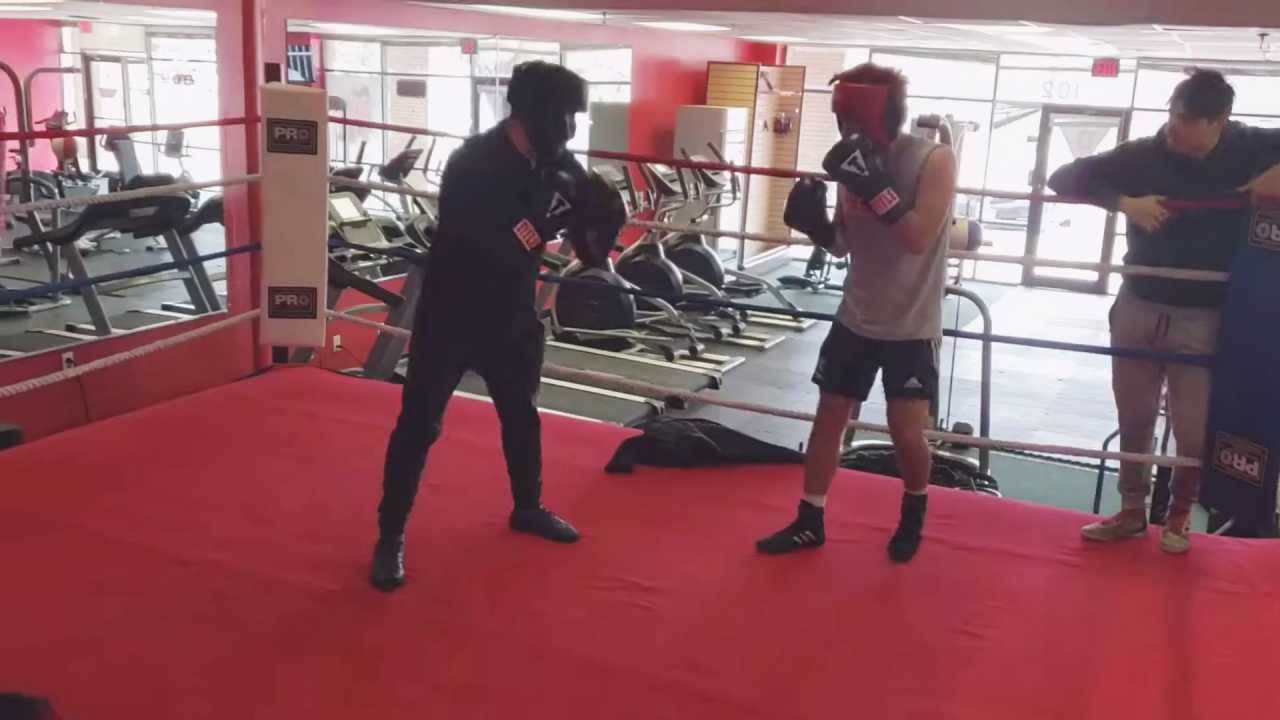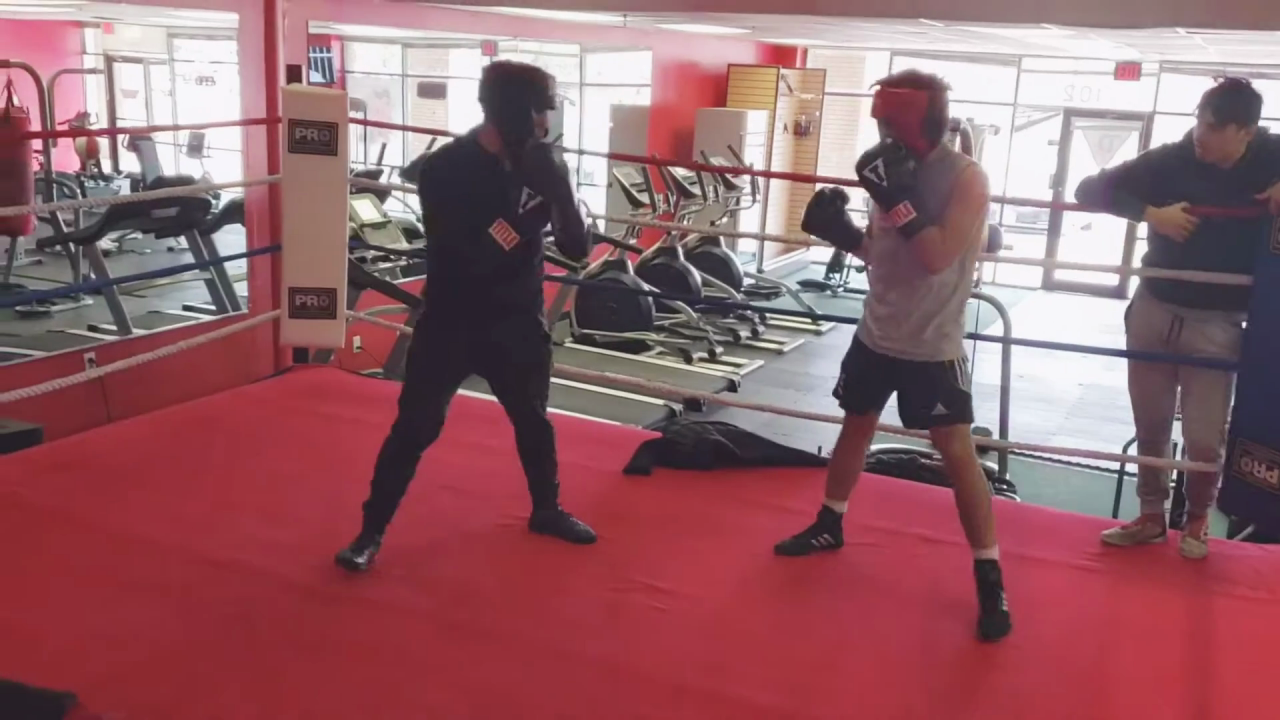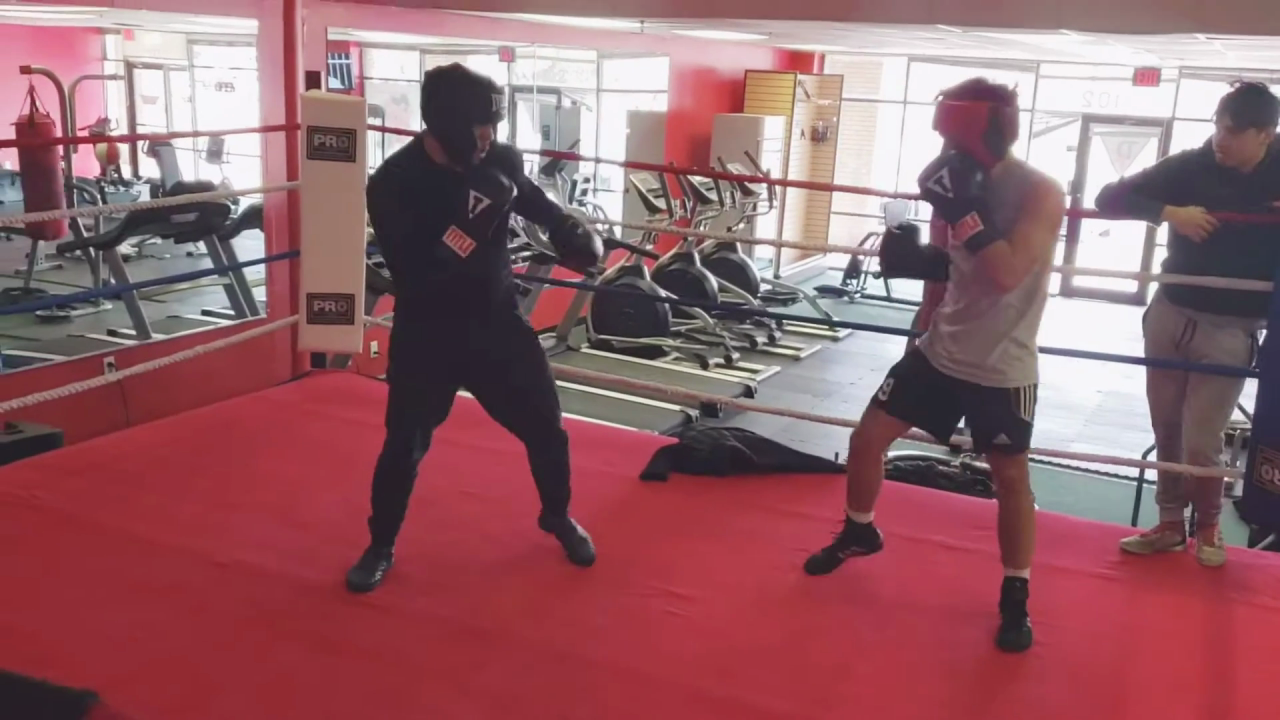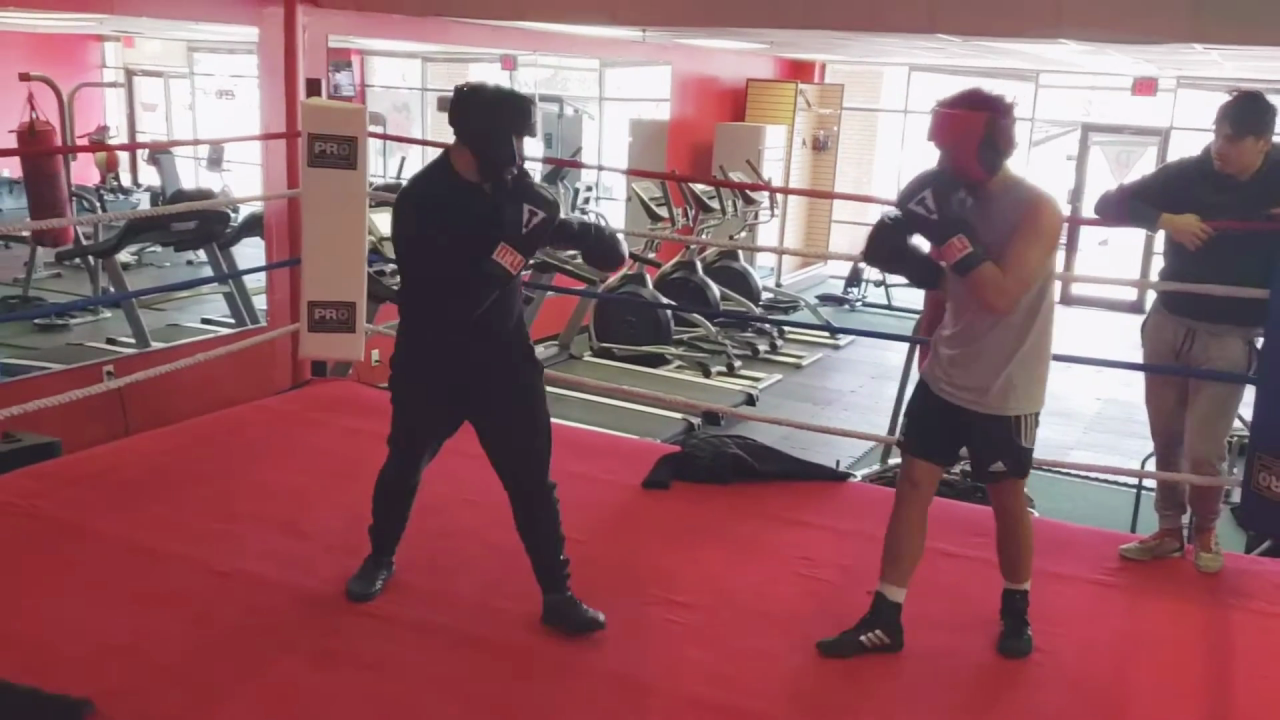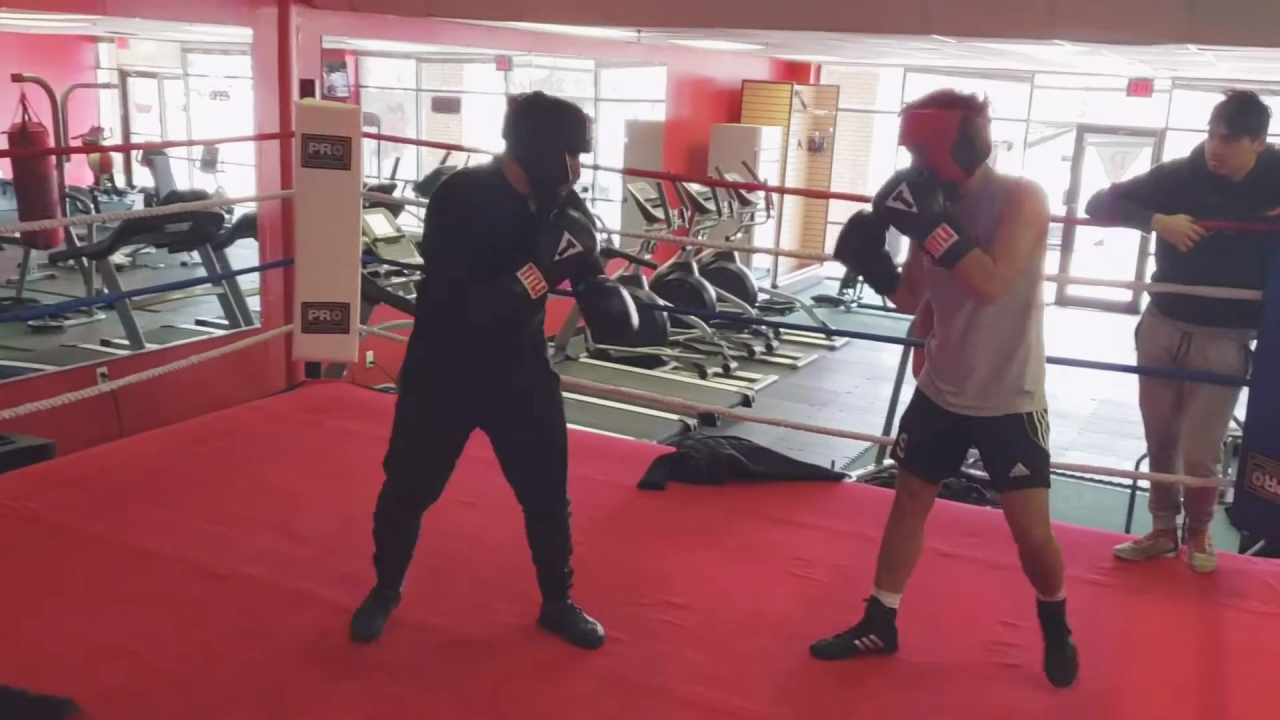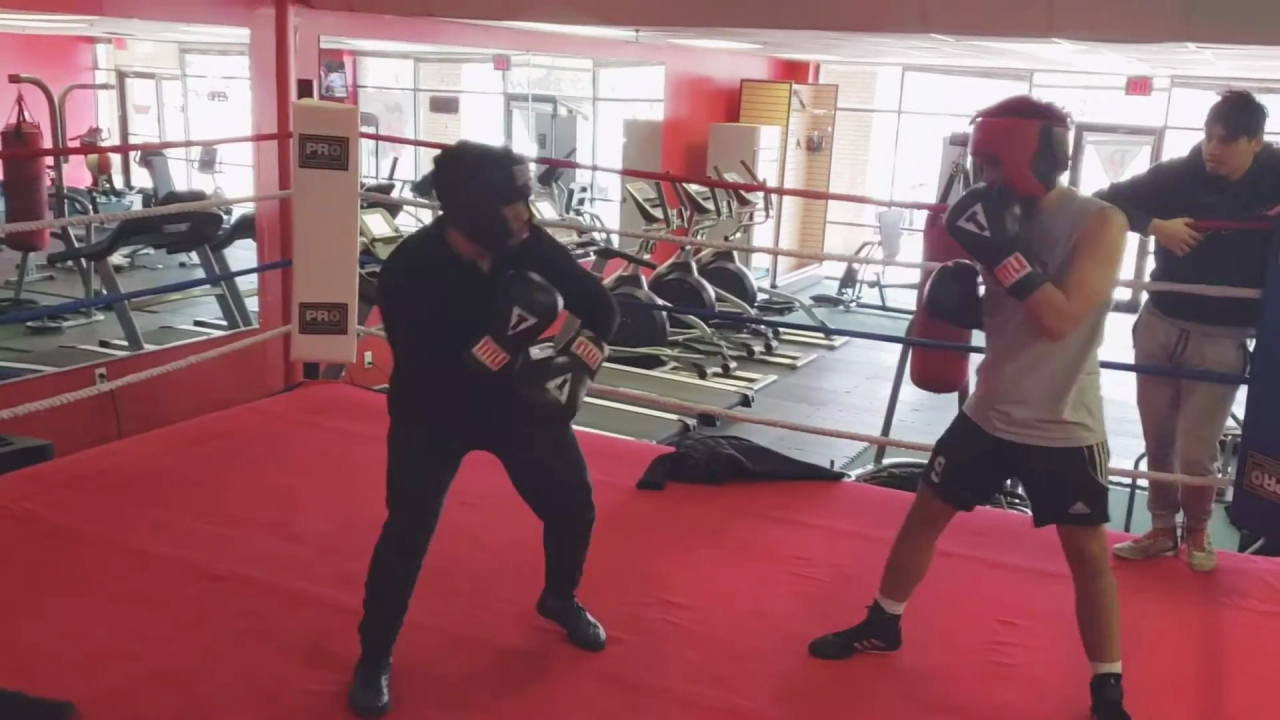
dt=0.3s
person 1, frame 1
left shoulder: (934, 160)
right shoulder: (855, 165)
left elbow: (919, 238)
left wrist: (874, 186)
right wrist: (814, 221)
left hip: (912, 326)
right hip: (856, 319)
left knee: (908, 433)
right knee: (830, 416)
left ankle: (914, 505)
right ankle: (809, 520)
person 1, frame 2
left shoulder: (965, 177)
right shoulder: (893, 173)
left elbow: (937, 257)
left wrist: (895, 198)
right wrist: (840, 230)
left hip: (933, 346)
right hip: (877, 334)
left knee: (958, 456)
right knee: (855, 428)
left ankle: (991, 583)
right ankle: (829, 524)
person 1, frame 3
left shoulder: (1041, 194)
right shoulder: (972, 188)
left elbow: (1007, 273)
left wrist: (961, 212)
right wrist: (921, 259)
left hip: (1000, 367)
right hip: (939, 350)
left knee: (1011, 479)
right knee: (867, 439)
left ankle: (1015, 598)
right ankle: (859, 535)
person 1, frame 4
left shoulder: (1037, 210)
right shoulder: (966, 203)
left elbow: (1001, 294)
left wrist: (947, 232)
right wrist: (911, 260)
left hip: (1004, 392)
right hip: (944, 377)
left knee: (1007, 503)
right knee: (912, 492)
left ankle: (1016, 607)
right ankle: (884, 619)
person 1, frame 5
left shoulder: (1022, 199)
right shoulder: (934, 203)
left elbow: (989, 283)
right elbow: (911, 297)
left wrist: (929, 225)
right wrist: (875, 263)
left hip: (1010, 398)
right hip: (941, 390)
left knee: (1029, 526)
right knee: (909, 503)
left ankle: (1054, 614)
right ankle: (879, 626)
person 1, frame 6
left shoulder: (1098, 222)
right shoulder: (1001, 218)
left elbow: (1060, 320)
left wrist: (1001, 249)
right wrist: (960, 301)
left hip: (1063, 428)
right hip: (989, 414)
left knee: (1089, 558)
right knee: (924, 518)
right ankle: (881, 625)
person 2, frame 1
left shoulder: (559, 167)
right shoulder: (472, 164)
left elbow: (591, 245)
right elbow: (474, 255)
left wrist: (603, 214)
right wrist: (538, 221)
left hip: (511, 312)
right hip: (451, 310)
left knee: (521, 412)
right knee: (420, 421)
left ankle: (528, 509)
right ankle: (390, 537)
person 2, frame 2
left shoulder: (541, 165)
right shoulder: (447, 168)
left elbow: (576, 247)
right elbow: (455, 258)
left wrist: (558, 193)
right wrist: (517, 216)
left hip: (517, 318)
right hip: (451, 318)
left knee: (533, 417)
right knee: (415, 426)
left ankle: (546, 510)
right ankle: (371, 532)
person 2, frame 3
left shoulder: (497, 161)
right shoulder: (393, 183)
left elbow: (532, 201)
right elbow: (414, 277)
left wrist: (565, 226)
right wrist: (470, 224)
left hip: (497, 325)
right hip: (428, 336)
left knee: (544, 426)
right knee: (405, 444)
left ankle: (559, 518)
right ankle: (381, 547)
person 2, frame 4
left shoulder: (505, 182)
right shoulder: (422, 202)
left elbow: (536, 222)
right elbow: (455, 300)
left wrist: (579, 235)
right wrist: (517, 242)
left hip: (503, 353)
right hip: (432, 359)
left knee: (530, 477)
right knee: (406, 463)
left ankle: (557, 594)
right ankle: (380, 557)
person 2, frame 5
left shoulder: (562, 205)
right shoulder: (459, 200)
left elbow: (589, 279)
right elbow: (458, 306)
left wrist: (610, 303)
right wrist: (543, 268)
left hip: (520, 369)
right hip: (442, 370)
left knee: (547, 490)
right knee: (410, 486)
left ankle: (557, 603)
right ankle: (386, 590)
person 2, frame 6
left shoulder: (530, 247)
right shoulder: (409, 271)
left elbow: (601, 307)
right elbow: (425, 379)
left wrist: (571, 369)
right wrist: (505, 339)
left hip: (516, 395)
right hip: (431, 409)
left knee: (572, 502)
right knee: (407, 532)
left ankle: (560, 599)
right ankle: (374, 658)
person 3, frame 1
right shoulder: (1144, 154)
right elbow: (1064, 178)
right wrist: (1124, 202)
left hip: (1203, 318)
right hip: (1138, 308)
left knee: (1194, 433)
right knee: (1133, 422)
left ankle: (1179, 514)
right ankle: (1132, 511)
person 3, frame 2
right shoulder: (1168, 160)
right elbow: (1090, 189)
right wrist: (1151, 213)
left hip: (1218, 321)
right hip: (1154, 308)
left knee: (1205, 438)
right knee: (1150, 426)
left ankle: (1197, 519)
right ankle: (1152, 515)
person 3, frame 3
right shoulder: (1190, 165)
right elbow: (1110, 197)
right wrist: (1170, 213)
left hip: (1231, 326)
right hip: (1170, 314)
left knee: (1201, 440)
right knee: (1168, 432)
left ankle: (1209, 525)
right ankle: (1171, 524)
person 3, frame 4
right shoulder: (1186, 174)
right elbow: (1109, 204)
right wrist: (1165, 220)
left hip: (1230, 335)
right hip: (1169, 322)
left knee: (1204, 449)
right knee: (1167, 439)
left ankle: (1205, 531)
right ankle: (1169, 530)
person 3, frame 5
right shoulder: (1178, 175)
right elbow: (1101, 203)
right wrist: (1157, 221)
left hip: (1225, 337)
right hip: (1163, 325)
left knee: (1200, 452)
right knee: (1160, 440)
left ankle: (1198, 531)
right ankle: (1163, 530)
person 3, frame 6
right shoulder: (1176, 175)
right elbow: (1102, 204)
right wrist: (1156, 225)
left hip: (1222, 336)
right hip: (1160, 323)
left knee: (1197, 451)
right knee: (1158, 440)
left ankle: (1197, 530)
right ankle: (1163, 529)
